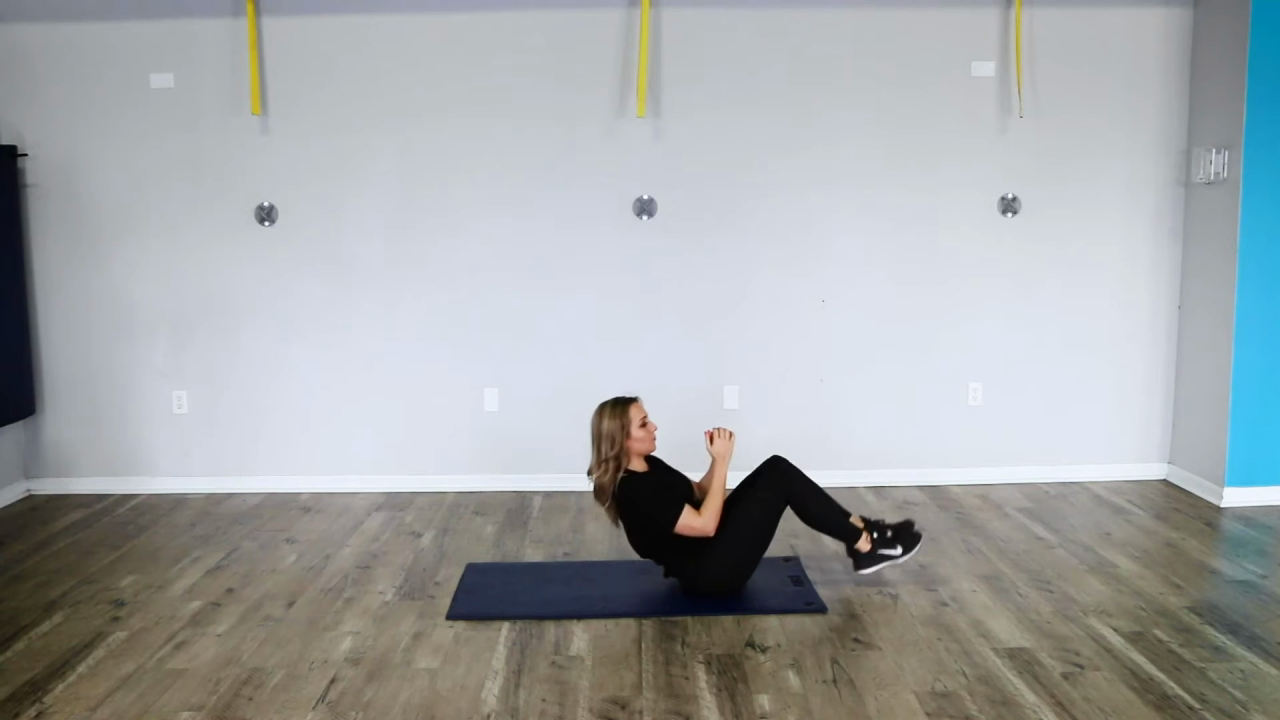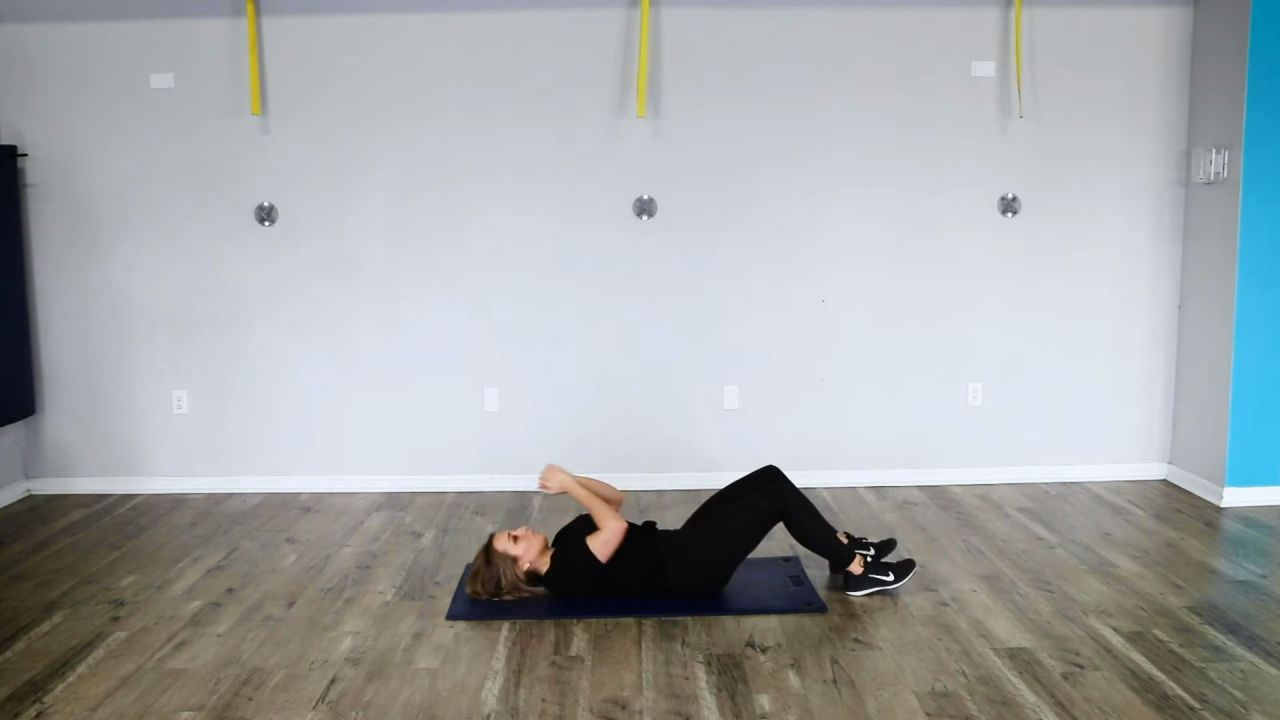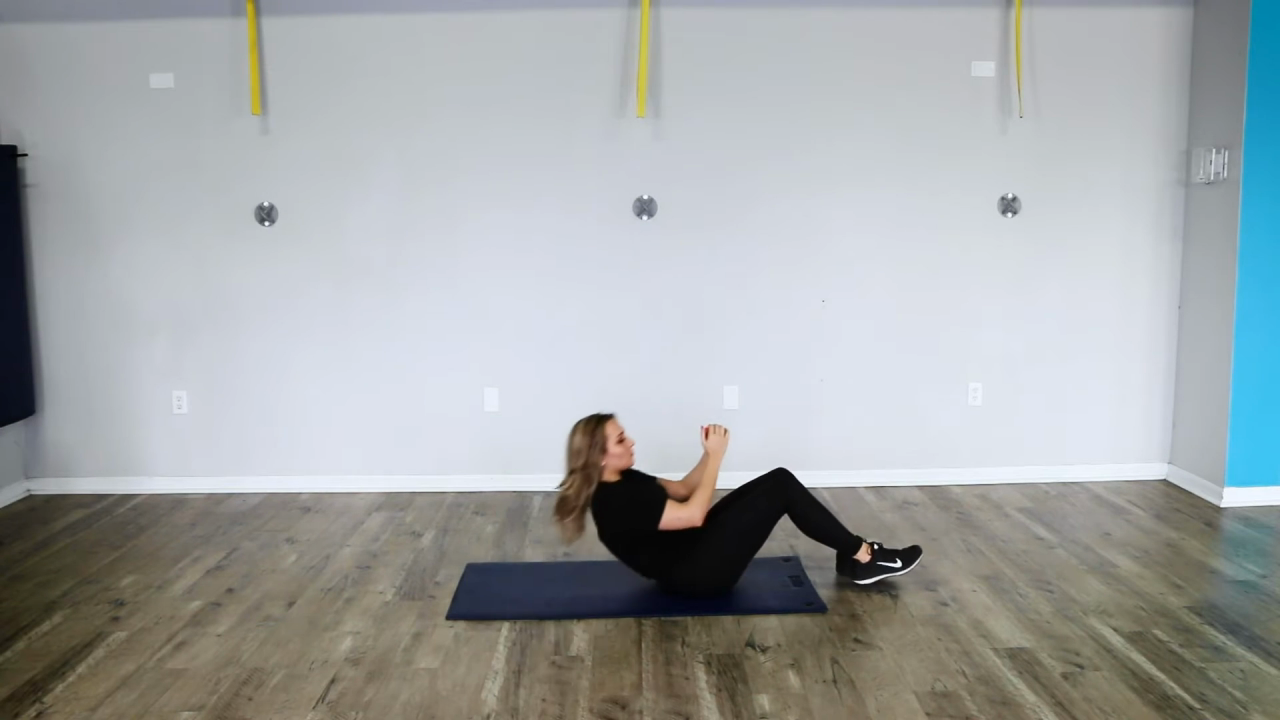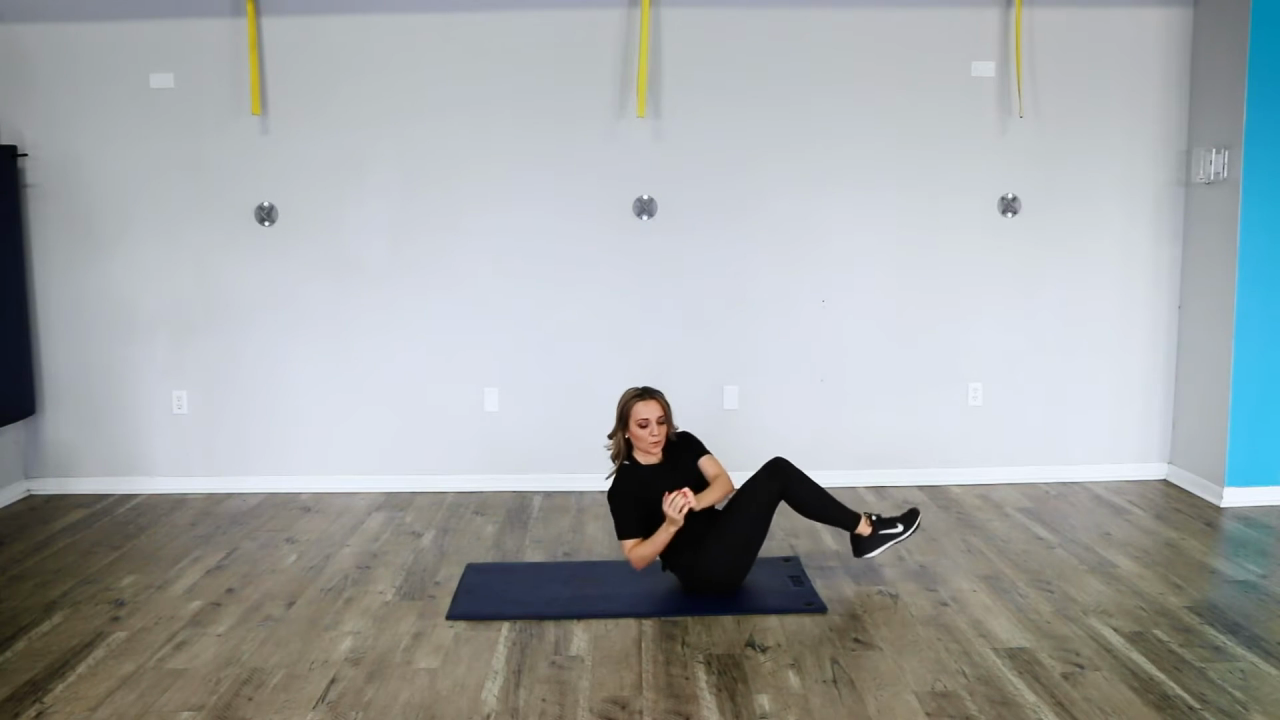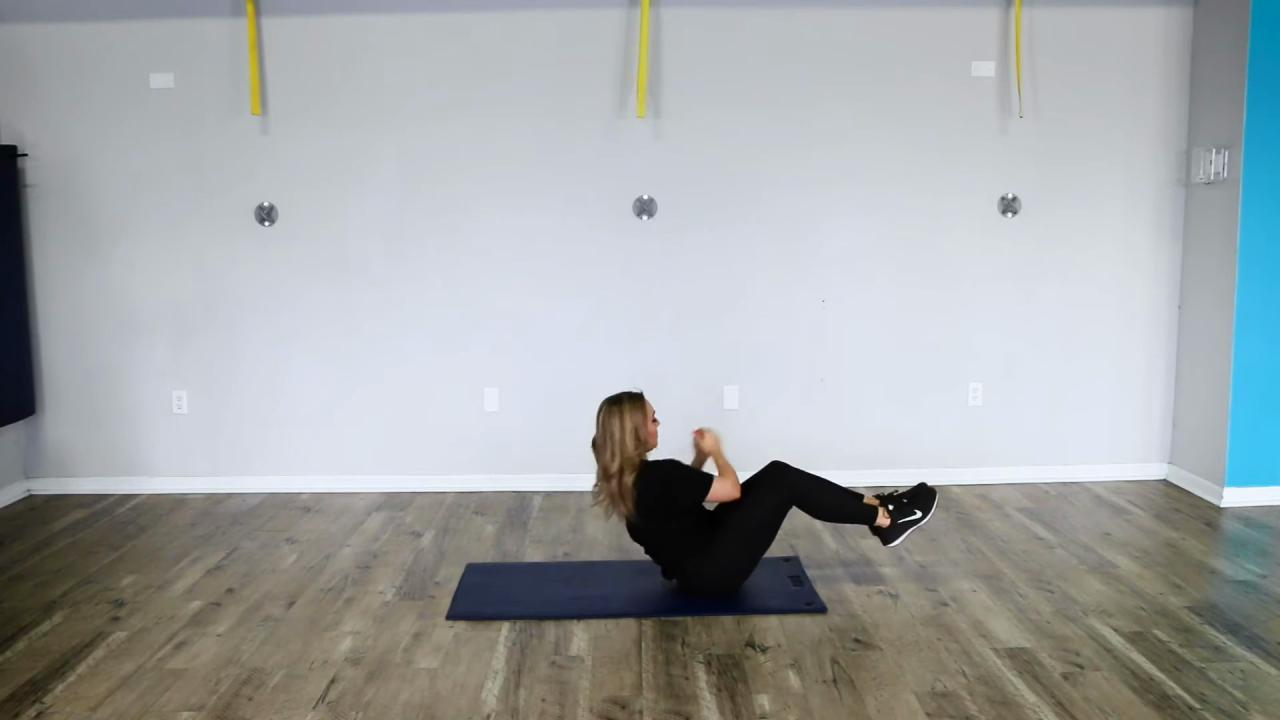
dt=1s
person 1, frame 1
left shoulder: (648, 466)
right shoulder: (635, 492)
left elbow: (698, 494)
right elbow: (705, 525)
left wrist: (717, 459)
right wrist: (722, 461)
left hip: (713, 549)
right hip: (710, 571)
left knee: (777, 468)
right knee: (783, 482)
left ankle: (860, 529)
right ankle: (866, 548)
person 1, frame 2
left shoulder: (564, 543)
right shoulder: (567, 575)
left elbow: (615, 500)
right elbow: (615, 527)
left wrist: (571, 481)
right wrist: (569, 486)
left hip: (679, 547)
right hip: (690, 570)
left knee: (770, 478)
right knee: (779, 497)
left ankle: (846, 548)
right ankle: (859, 571)
person 1, frame 3
left shoulder: (620, 480)
right shoulder: (616, 501)
left elbow: (681, 491)
right elbow: (694, 514)
left wrist: (708, 454)
right wrist: (715, 456)
left hip: (693, 549)
right hip: (696, 573)
left knee: (779, 479)
right knee: (782, 491)
left ankle: (854, 552)
right ankle: (865, 560)
person 1, frame 4
left shoulder: (682, 443)
right shoulder: (626, 487)
left elbow: (723, 482)
right elbow: (637, 558)
left wrist: (697, 501)
right wrist: (673, 522)
left hip: (716, 541)
right hip: (704, 569)
left knee: (778, 468)
right knee: (776, 477)
left ankle: (866, 530)
right ankle: (865, 532)
person 1, frame 5
left shoulder: (625, 478)
right shoulder: (657, 476)
right elbow: (732, 489)
left wrist: (699, 459)
right wrist: (713, 454)
left hip: (706, 545)
right hip: (708, 571)
left knee: (777, 472)
right knee: (786, 485)
left ankle: (876, 504)
right ankle: (885, 520)
